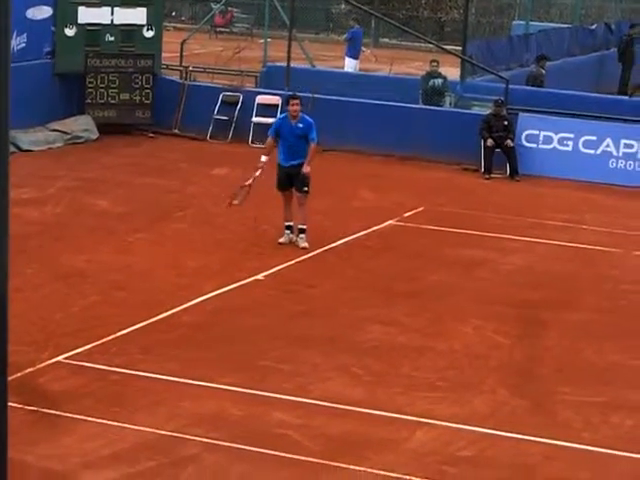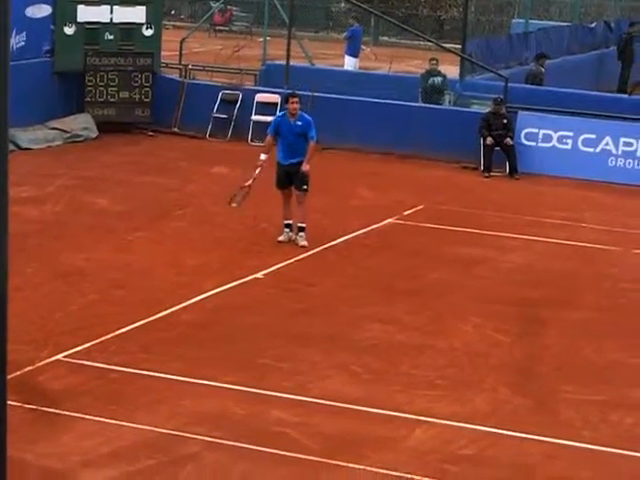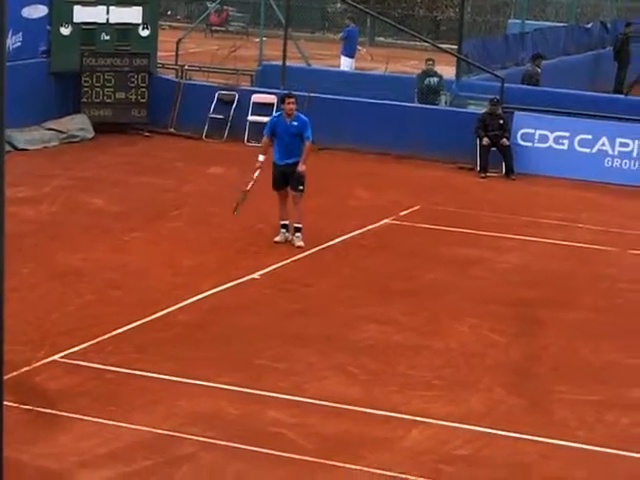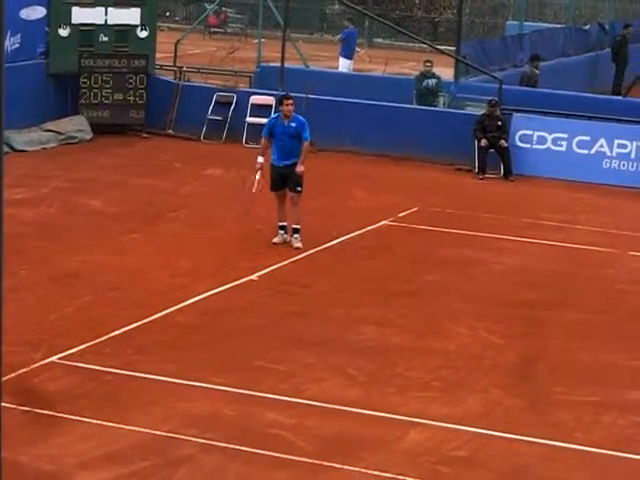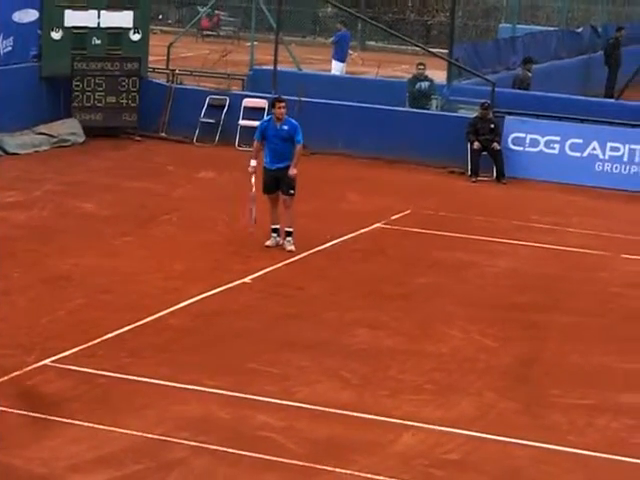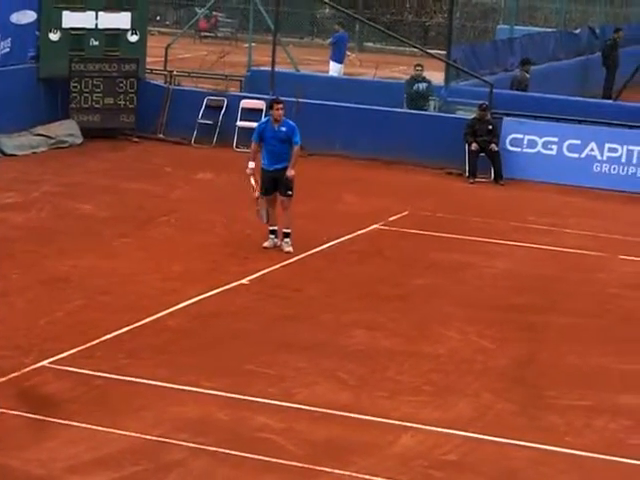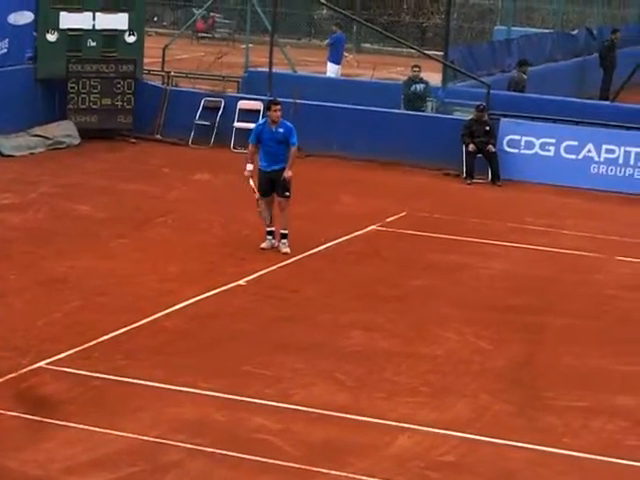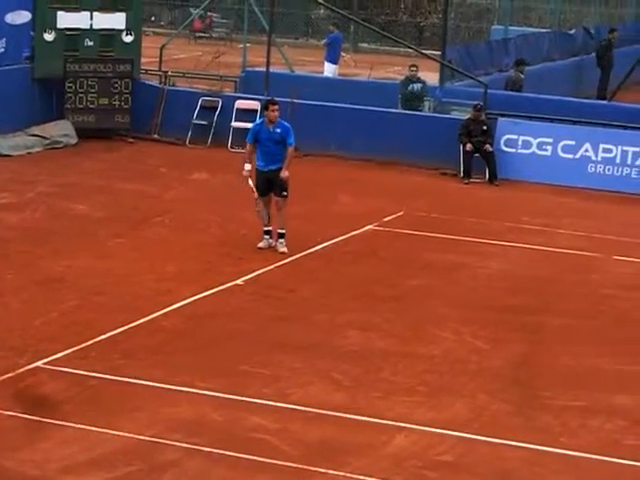
dt=0.1s
person 1, frame 1
left shoulder: (308, 123)
right shoulder: (280, 121)
left elbow: (313, 144)
right elbow: (271, 140)
left wrist: (307, 164)
right wrist: (264, 158)
left hip: (300, 166)
right hip: (283, 165)
left knee: (301, 200)
right knee: (286, 199)
left ankle: (301, 235)
right ankle: (288, 232)
person 1, frame 2
left shoulder: (307, 121)
right shoulder: (279, 119)
left elbow: (312, 142)
right elbow: (270, 138)
left wrist: (306, 163)
right wrist: (263, 156)
left hip: (300, 164)
right hip: (282, 163)
left knee: (301, 198)
right knee: (286, 197)
left ankle: (301, 233)
right ankle: (288, 230)
person 1, frame 3
left shoulder: (303, 121)
right shoulder: (275, 120)
left elbow: (308, 142)
right elbow: (267, 139)
left wrist: (302, 163)
right wrist: (261, 158)
left hip: (296, 164)
right hip: (278, 164)
left knee: (297, 198)
right knee: (282, 197)
left ankle: (297, 234)
right ankle: (284, 231)
person 1, frame 4
left shoulder: (301, 122)
right shoulder: (272, 121)
left elbow: (306, 143)
right elbow: (265, 140)
left wrist: (301, 164)
right wrist: (260, 160)
left hip: (294, 166)
right hip: (276, 165)
left knee: (295, 199)
right knee: (280, 199)
left ankle: (295, 235)
right ankle: (282, 232)
person 1, frame 5
left shoulder: (293, 125)
right shoulder: (265, 124)
left elbow: (299, 146)
right elbow: (257, 143)
left wrist: (293, 167)
right wrist: (253, 163)
left hip: (287, 168)
right hip: (269, 168)
left knee: (287, 202)
right knee: (273, 202)
left ankle: (288, 238)
right ankle: (275, 235)
person 1, frame 6
left shoulder: (291, 126)
right shoulder: (262, 126)
left elbow: (296, 147)
right elbow: (255, 145)
left wrist: (291, 168)
right wrist: (251, 164)
left hip: (284, 170)
right hip: (267, 169)
left knee: (285, 203)
right knee: (270, 203)
left ankle: (286, 239)
right ankle: (273, 237)
person 1, frame 7
left shoulder: (288, 128)
right shoulder: (259, 127)
left elbow: (293, 149)
right elbow: (253, 146)
left wrist: (288, 169)
right wrist: (249, 167)
left hip: (282, 171)
right hip: (264, 170)
left knee: (283, 204)
right knee: (267, 204)
left ankle: (284, 240)
right ankle: (270, 238)
person 1, frame 8
left shoulder: (285, 128)
right shoulder: (257, 127)
left elbow: (290, 149)
right elbow: (250, 146)
left wrist: (285, 169)
right wrist: (247, 166)
left hip: (279, 170)
right hip: (261, 170)
left knee: (280, 204)
right knee: (264, 204)
left ankle: (281, 240)
right ankle: (267, 237)
